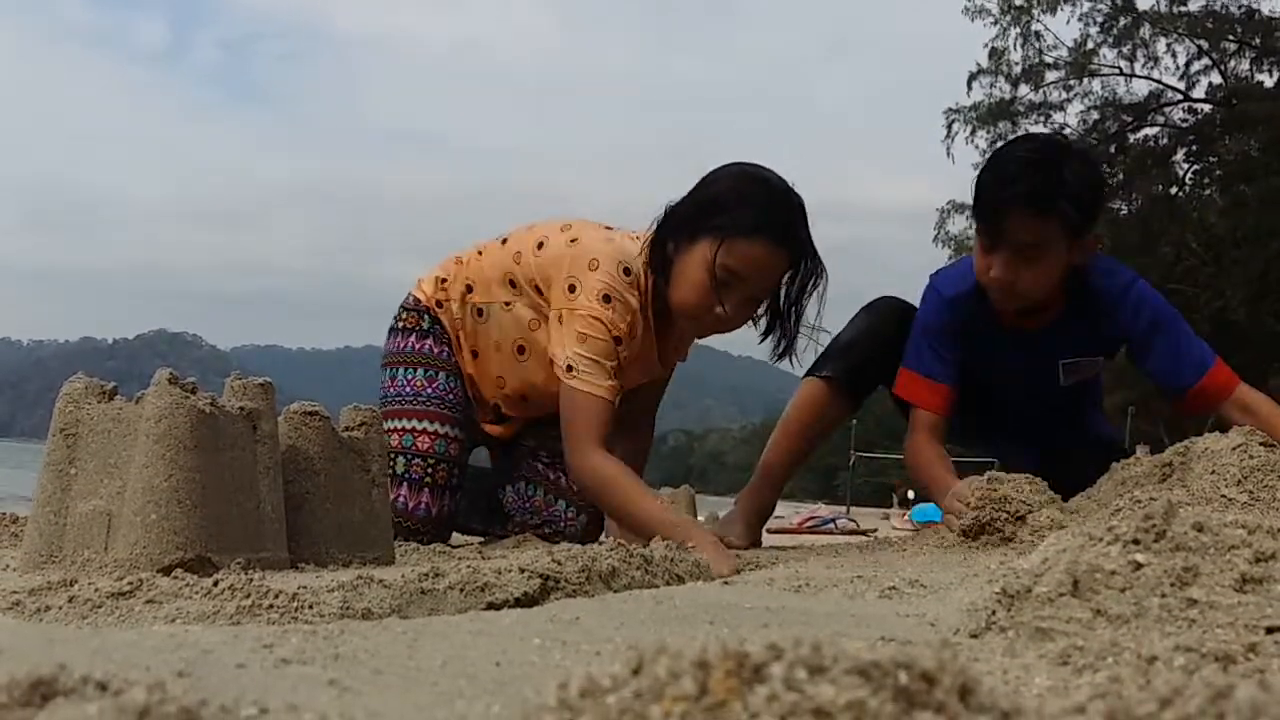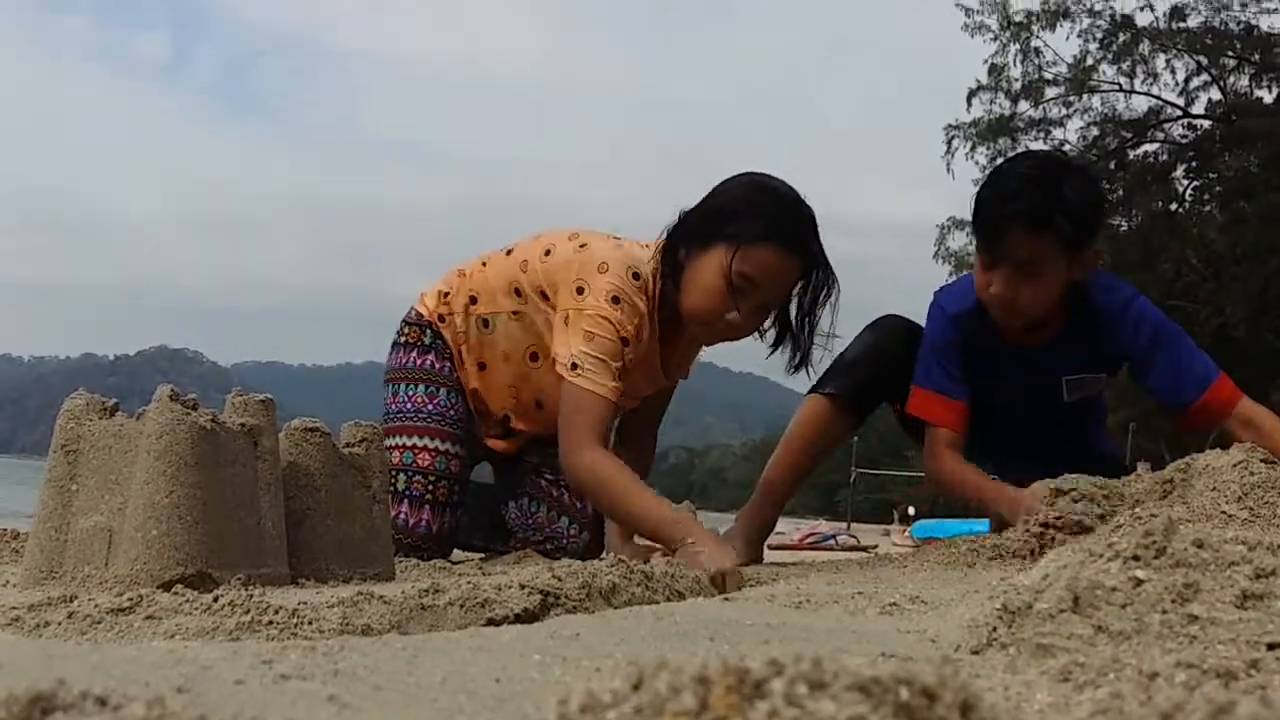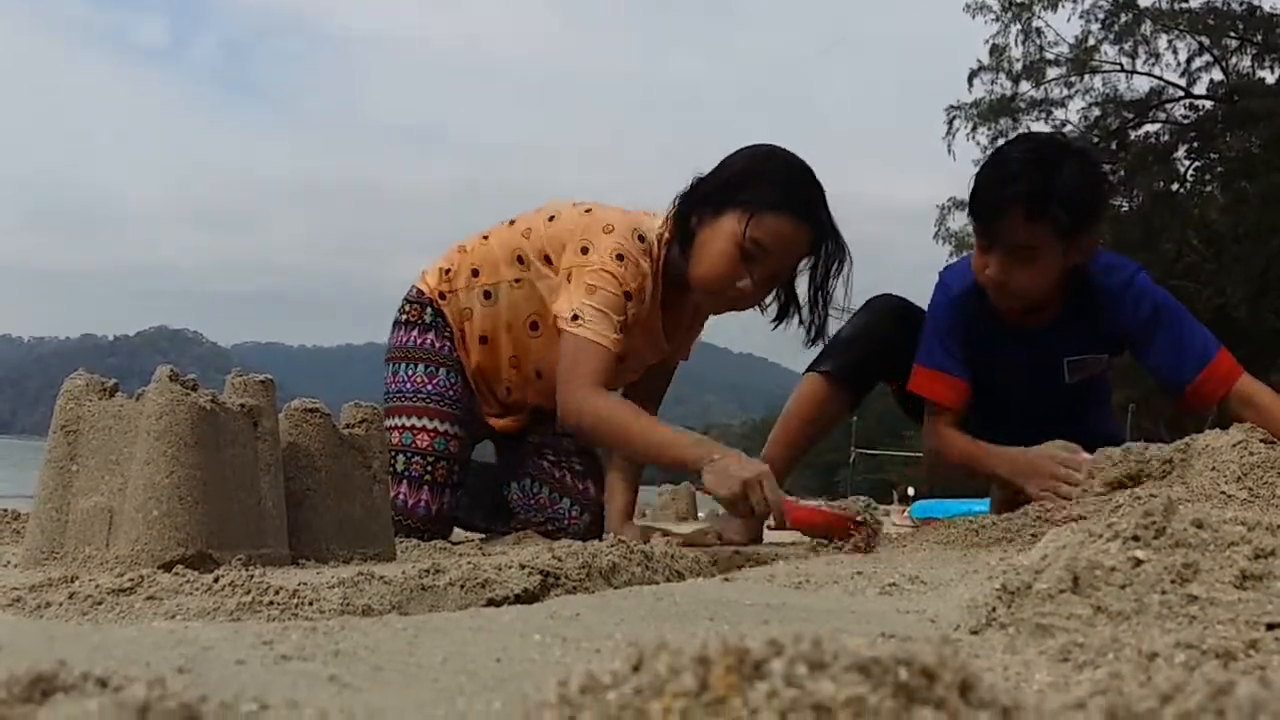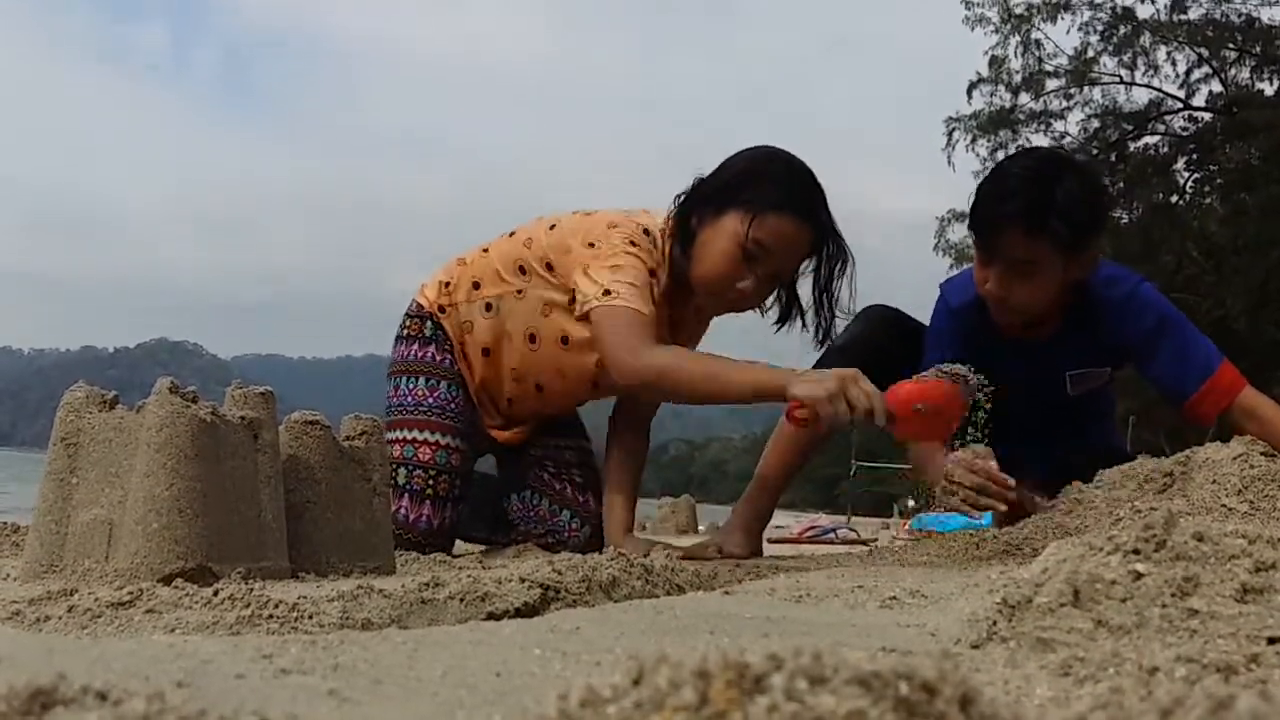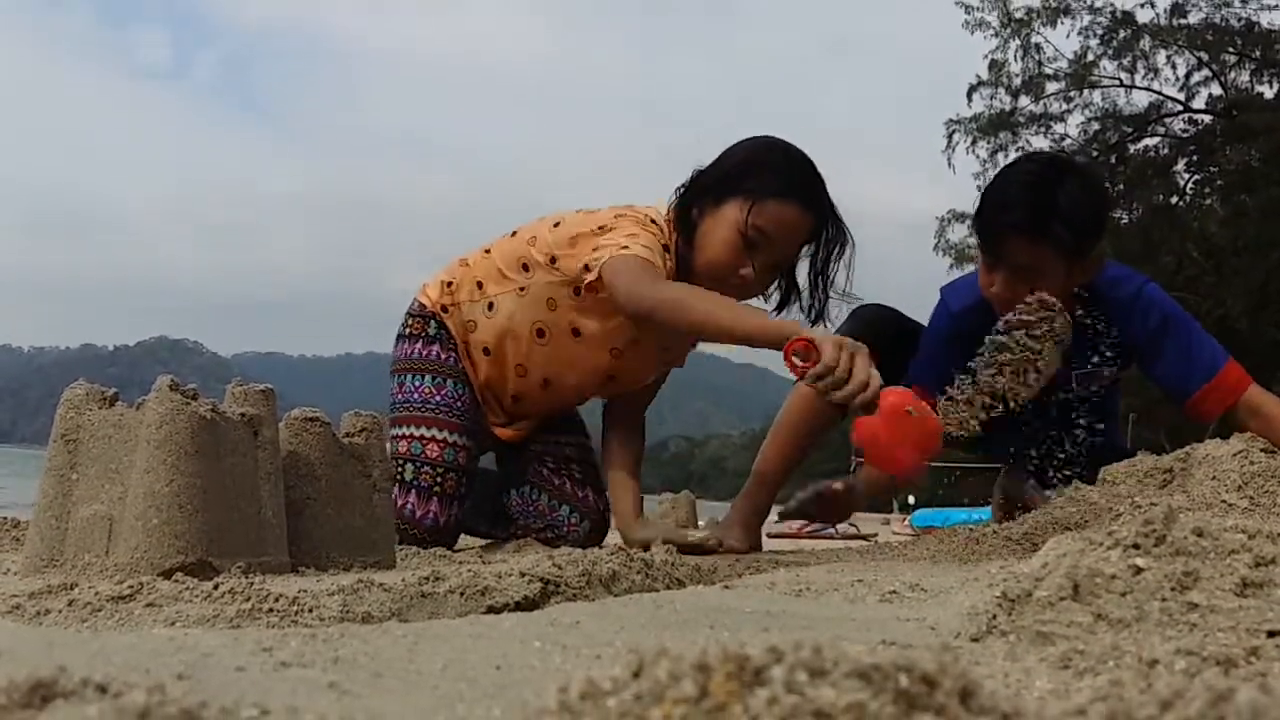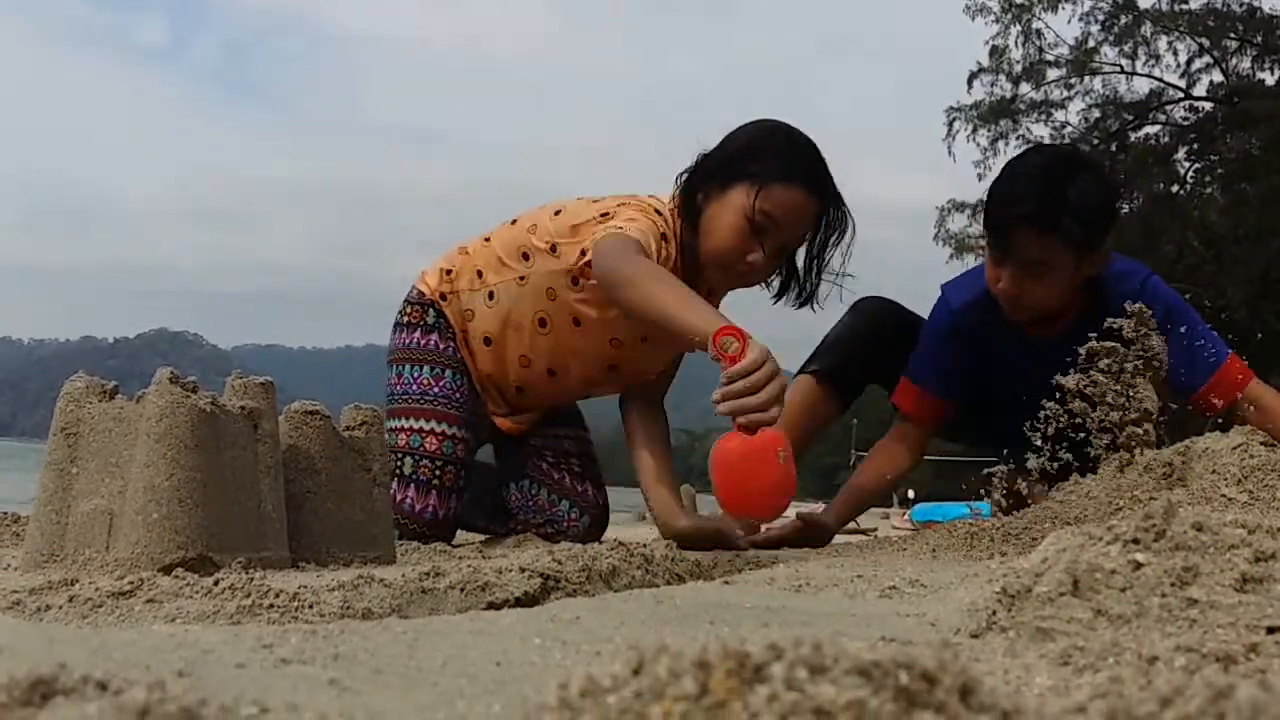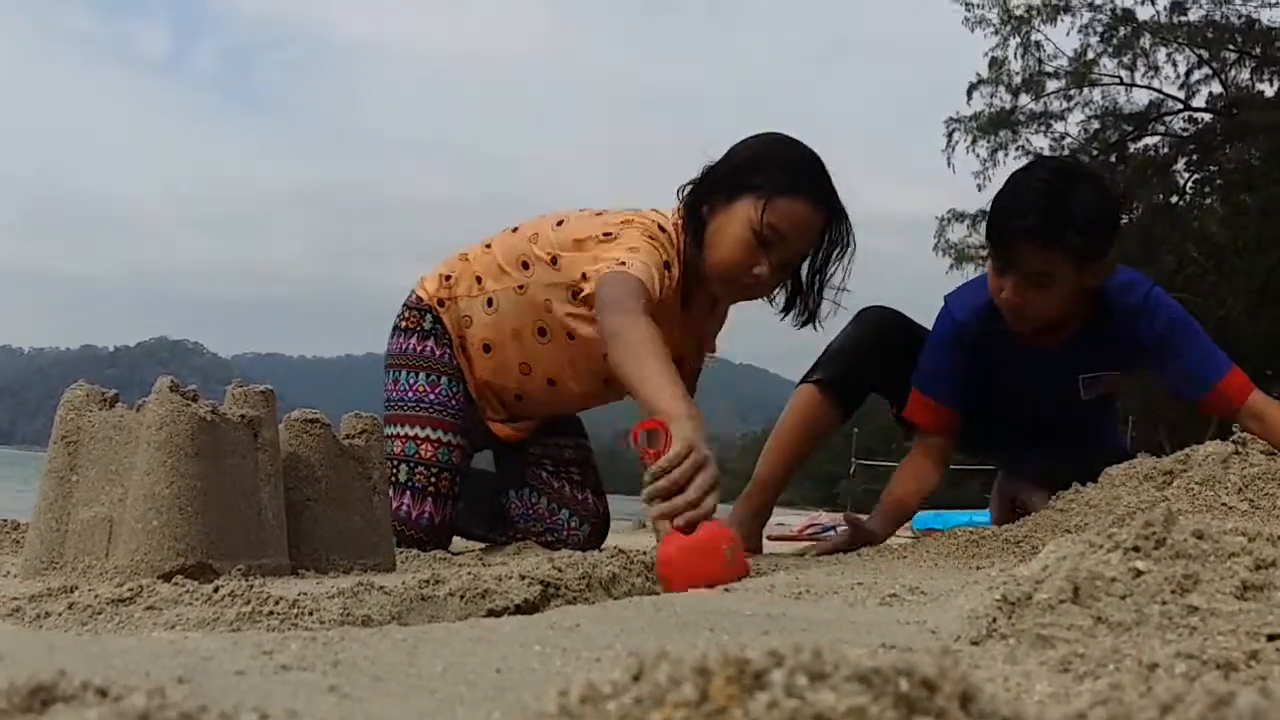
dt=0.1s
person 1, frame 1
left shoulder: (1118, 297)
right shoulder: (950, 292)
right elbow: (921, 437)
right wrist: (955, 497)
left hip: (1070, 445)
right hip: (963, 418)
right knee: (884, 321)
right ankle: (750, 509)
person 1, frame 2
left shoulder: (1119, 312)
right shoulder: (956, 310)
right elbow: (939, 456)
right wrist: (1017, 501)
left hip: (1069, 464)
right hip: (977, 445)
right knee: (890, 339)
left ankle: (1030, 521)
right ankle: (750, 523)
person 1, frame 3
left shoulder: (1121, 291)
right shoulder: (958, 292)
right elbow: (939, 435)
right wrist: (1021, 463)
left hip: (1073, 444)
right hip: (979, 424)
right knee: (885, 320)
left ankle: (1026, 498)
person 1, frame 4
left shoulder: (1126, 304)
right shoulder: (960, 305)
right elbow: (925, 437)
right wrist: (944, 468)
left hip: (1075, 455)
right hip: (981, 426)
right knee: (878, 330)
left ankle: (1032, 503)
right ankle: (747, 519)
person 1, frame 5
left shoulder: (1131, 304)
right shoulder: (961, 309)
right wrist: (855, 492)
left hip: (1076, 453)
right hip: (983, 423)
right knee: (873, 329)
left ankle: (1035, 501)
right ankle: (745, 515)
person 1, frame 6
left shoulder: (1137, 299)
right shoulder: (963, 306)
right elbow: (908, 438)
right wrist: (829, 518)
right hip: (982, 414)
right knee: (875, 322)
person 1, frame 7
left shoulder: (1137, 311)
right shoulder: (967, 316)
right elbow: (929, 450)
right wrist: (872, 529)
left hip: (1077, 452)
right hip: (986, 424)
right knee: (876, 333)
left ankle: (1033, 499)
right ankle: (746, 518)
person 2, frame 1
left shoulder: (682, 309)
right shoulder: (606, 285)
left elbow: (631, 429)
right elbow: (585, 457)
left wrist: (635, 525)
right wrist: (699, 543)
left knee: (571, 526)
right knee: (411, 522)
left ankle: (454, 496)
person 2, frame 2
left shoulder: (685, 325)
right shoulder: (615, 292)
left elbow: (633, 443)
right elbow: (581, 457)
left wrist: (621, 542)
right wrist: (693, 539)
left knee: (572, 543)
right knee: (413, 537)
left ankle: (460, 511)
person 2, frame 3
left shoulder: (692, 296)
right shoulder: (620, 253)
left elbow: (635, 414)
right elbow: (581, 403)
left wrist: (619, 522)
right wrist: (708, 456)
left knee: (573, 522)
right knee: (414, 519)
left ankle: (457, 486)
person 2, frame 4
left shoulder: (690, 308)
right shoulder: (628, 249)
left elbow: (633, 421)
right elbow: (631, 367)
left wrist: (619, 532)
right wrist: (785, 381)
right hip: (448, 339)
left knee: (576, 536)
right knee: (417, 532)
left ankle: (463, 502)
person 2, frame 5
left shoulder: (693, 300)
right shoulder: (636, 239)
left elbow: (627, 413)
right elbow: (643, 297)
left wrist: (629, 518)
right wrist: (800, 338)
right hip: (449, 337)
left knee: (575, 532)
right knee: (421, 529)
left ankle: (462, 494)
person 2, frame 6
left shoulder: (704, 286)
right shoulder: (639, 227)
left elbow: (642, 401)
right elbow: (627, 280)
left wrist: (663, 501)
right hip: (447, 327)
left knee: (575, 526)
right knee: (417, 523)
left ankle: (463, 484)
person 2, frame 7
left shoulder: (707, 301)
right shoulder: (642, 244)
left elbow: (658, 399)
right elbow: (621, 323)
left wrist: (680, 504)
right wrist: (686, 433)
right hip: (445, 332)
left knee: (575, 534)
right knee: (415, 531)
left ankle: (461, 491)
